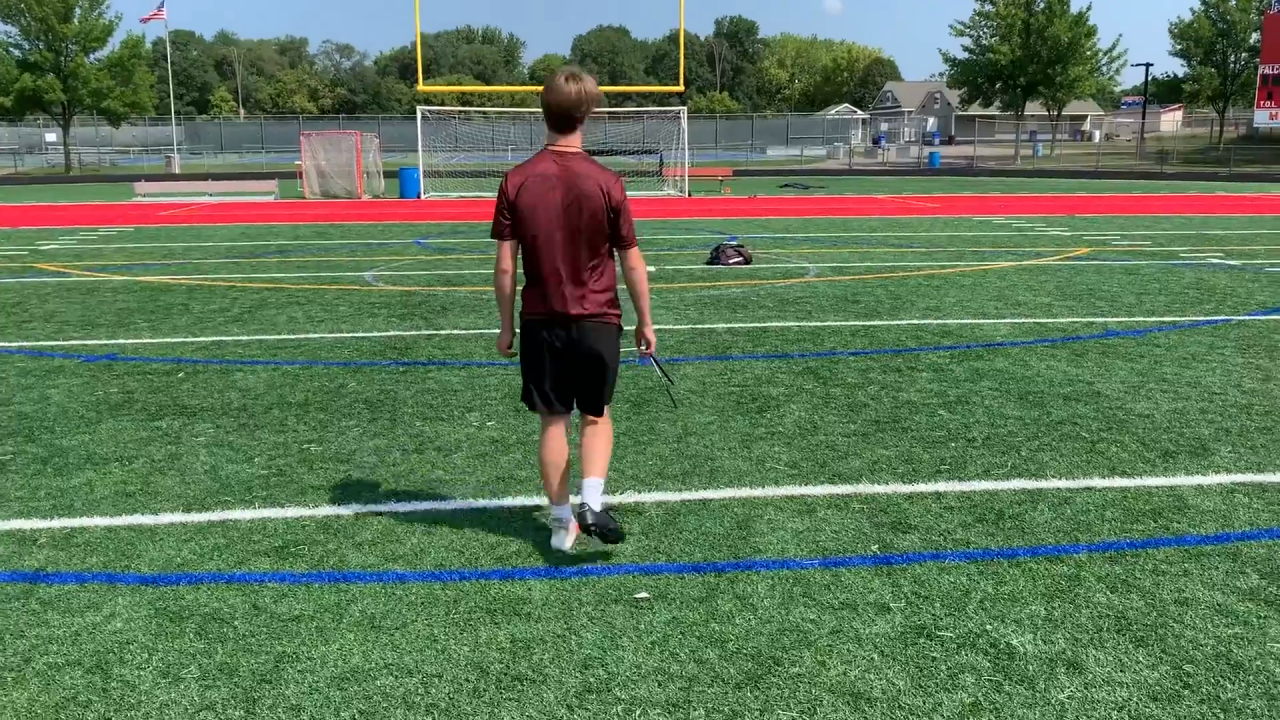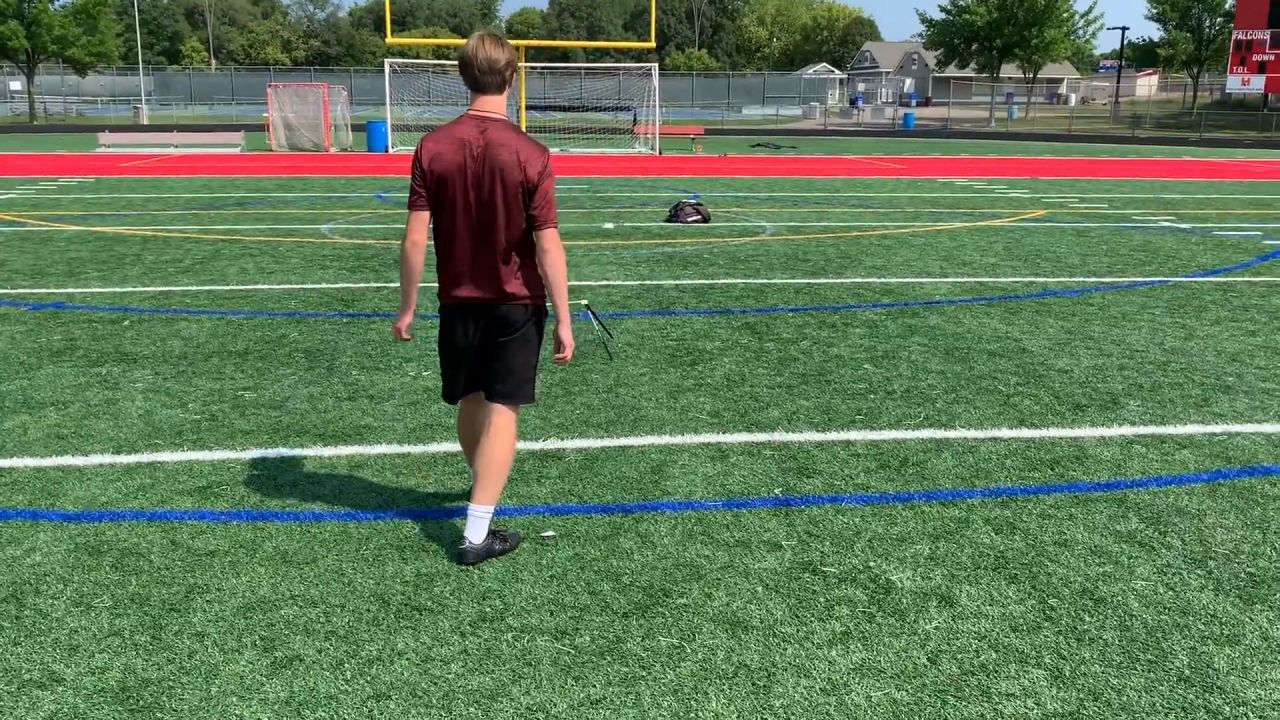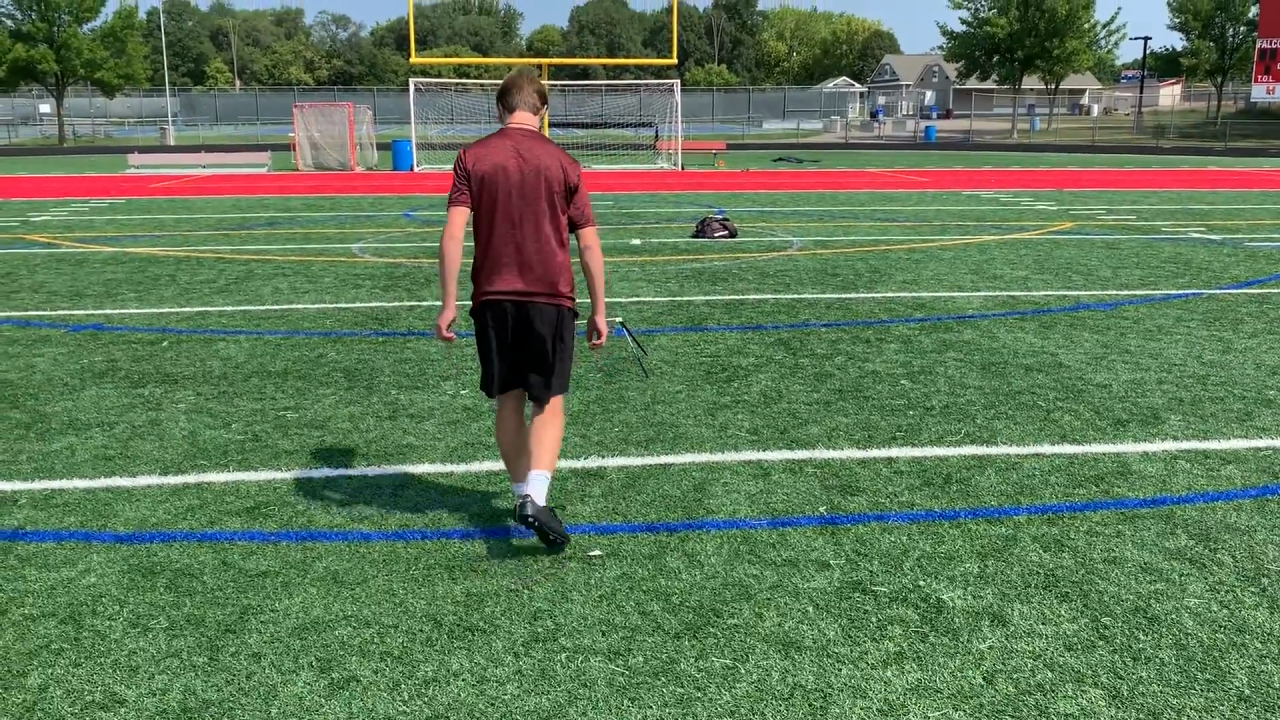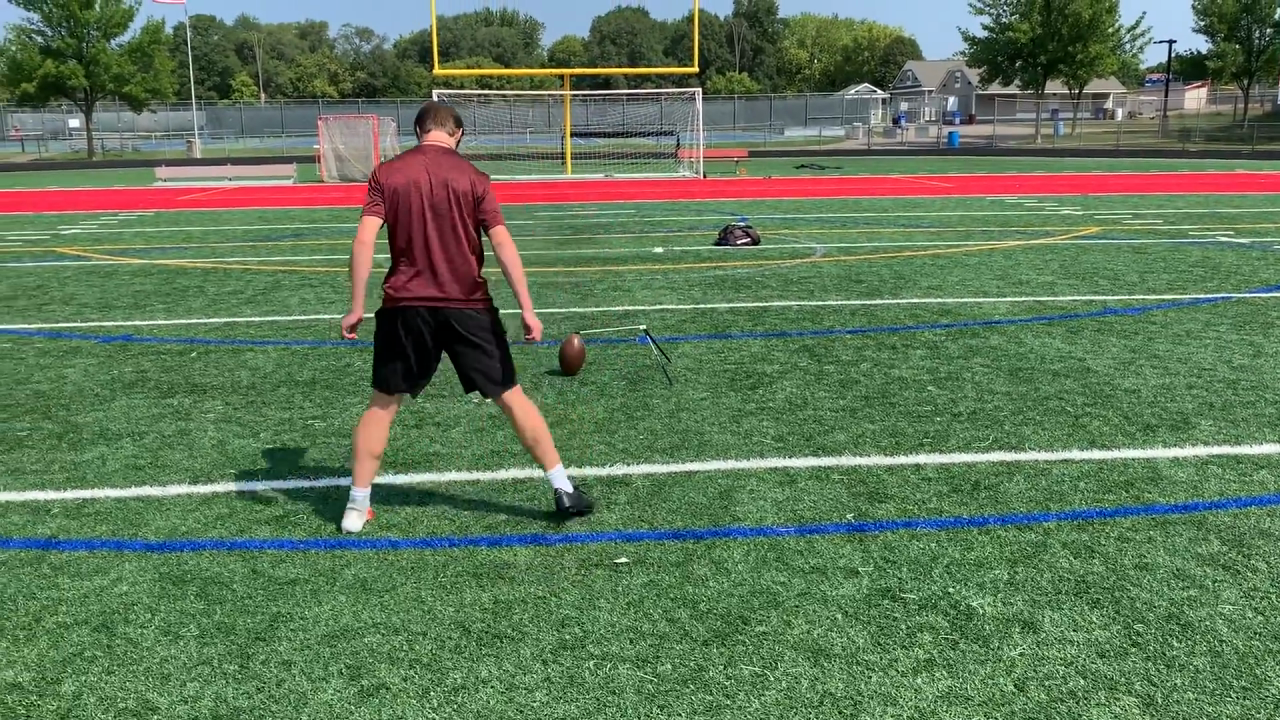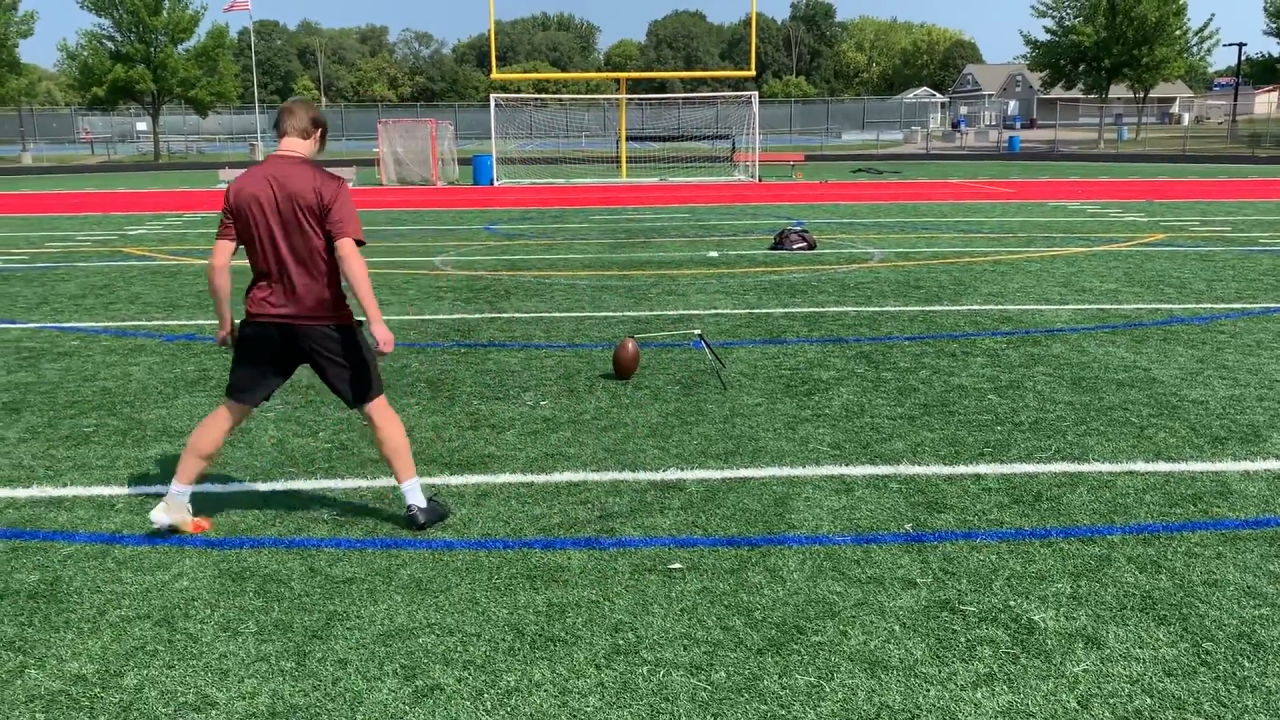
dt=1s
person 1, frame 1
left shoulder: (517, 181)
right shoulder: (607, 183)
left elbow: (505, 265)
right elbow: (632, 262)
left wrist: (506, 325)
right wrist: (645, 321)
left hip: (540, 321)
right hip: (599, 319)
left knee: (553, 422)
right knee: (596, 415)
left ankle: (562, 523)
right ankle: (592, 504)
person 1, frame 2
left shoulder: (432, 147)
right shoulder: (531, 154)
left elbow: (415, 240)
right elbow: (548, 246)
left wrist: (407, 308)
right wrist: (563, 320)
left hip: (458, 303)
right hip: (517, 304)
left knee: (471, 401)
right knee: (501, 411)
left ankle: (481, 486)
right ankle: (477, 533)
person 1, frame 3
left shoulder: (473, 157)
right shoulder: (563, 163)
left elbow: (453, 234)
right elbow: (589, 244)
left wrist: (448, 304)
right wrist: (598, 309)
left hip: (493, 299)
right hip: (551, 299)
left knee: (508, 401)
right knee: (548, 403)
left ankle: (522, 495)
right ankle: (536, 497)
person 1, frame 4
left shoulder: (387, 173)
right shoulder: (472, 177)
left elbow: (364, 241)
right elbow: (503, 243)
left wrist: (356, 307)
right wrist: (527, 310)
left hip: (404, 306)
right hip: (467, 305)
left knee: (382, 404)
right knee: (511, 397)
left ankle: (357, 507)
right ankle: (564, 489)
person 1, frame 5
left shoulder: (241, 185)
right shoulder: (328, 186)
left elbow: (218, 262)
right elbow: (349, 258)
left wrist: (225, 322)
right wrist: (377, 322)
left hip: (264, 321)
right hip: (324, 320)
left knee: (229, 411)
right knee: (376, 407)
left ankle: (173, 504)
right ankle: (417, 501)
